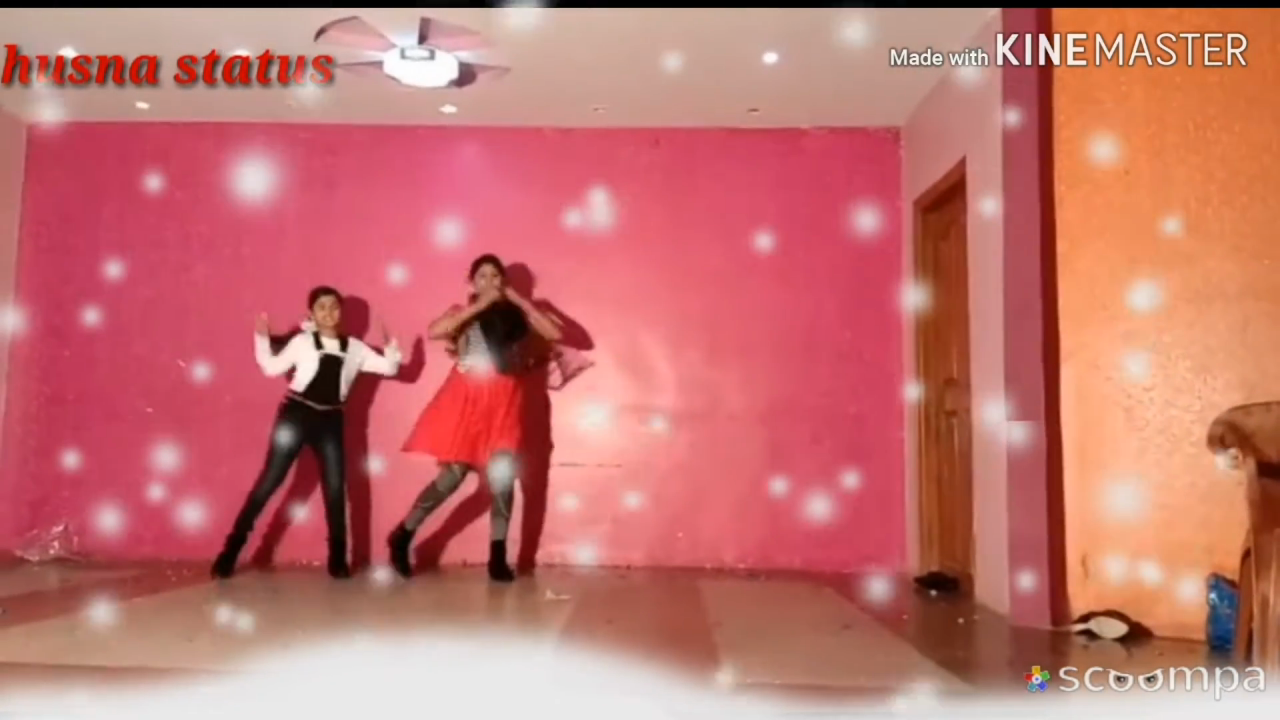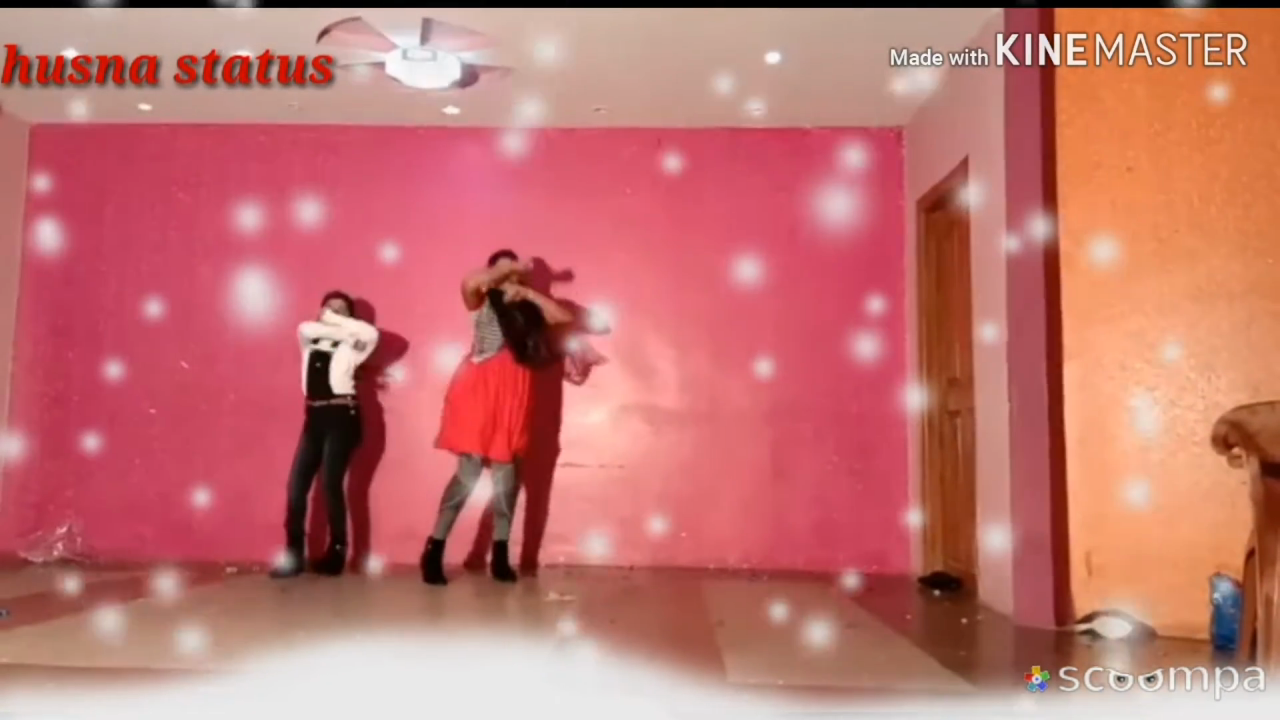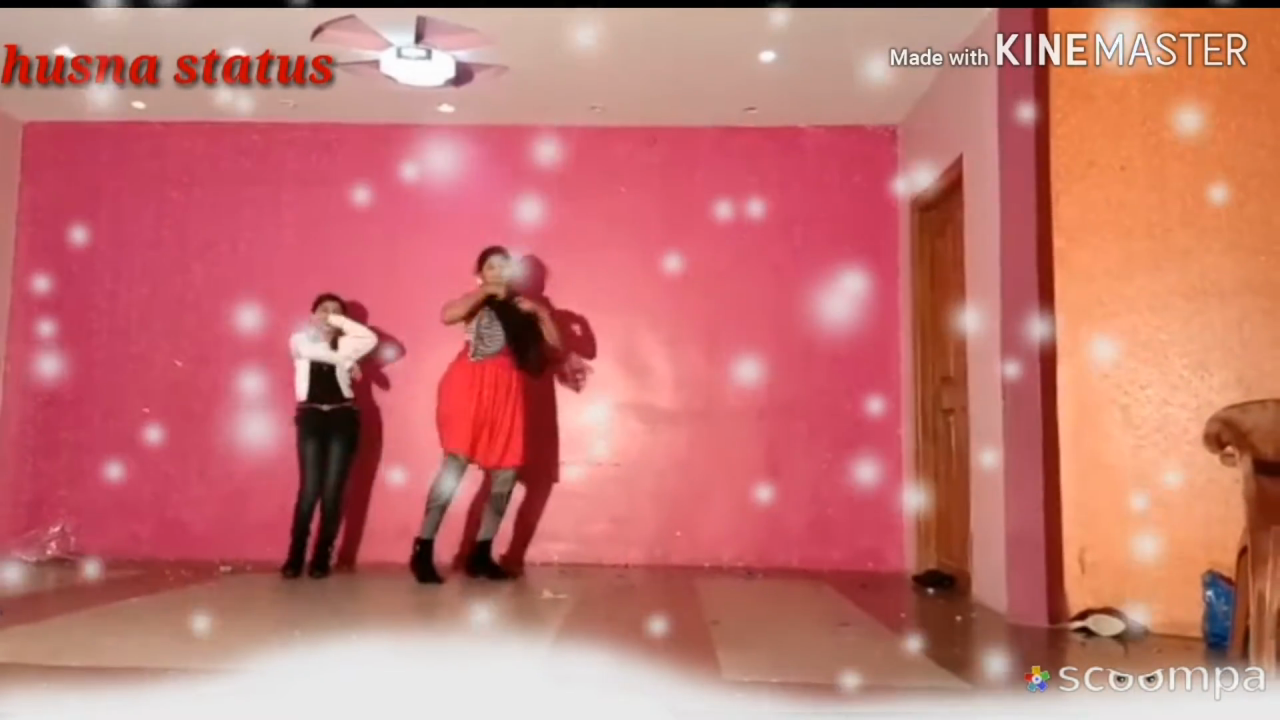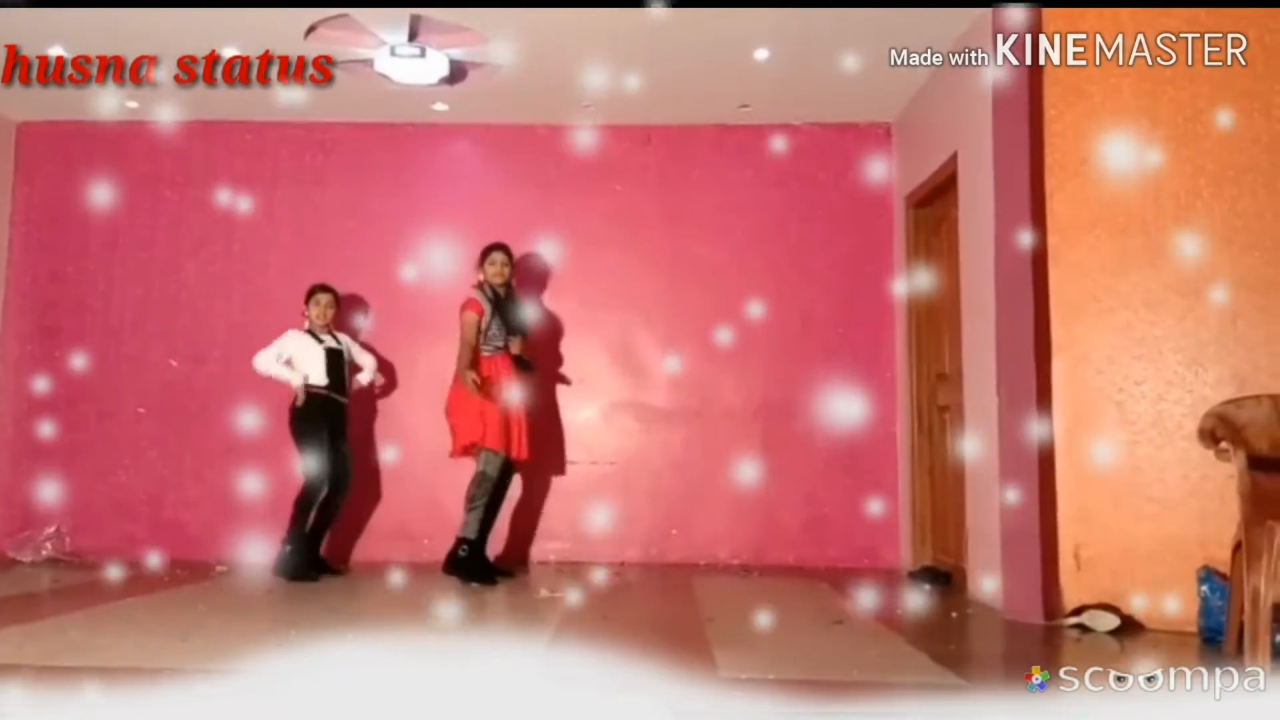
dt=0.7s
person 1, frame 1
left shoulder: (515, 314)
right shoulder: (464, 312)
left elbow: (555, 333)
right elbow: (434, 331)
left wrist: (522, 304)
right wrist: (478, 305)
left hip: (502, 401)
right hip: (465, 398)
left knee: (503, 474)
right knee: (451, 474)
left ankle: (497, 555)
right ankle: (403, 535)
person 1, frame 2
left shoulder: (529, 308)
right shoulder: (481, 303)
left elbow: (565, 316)
right elbow: (468, 283)
left wrist: (527, 292)
right wrist: (510, 265)
left hip: (514, 395)
right hip: (480, 390)
left knee: (506, 472)
right knee: (470, 470)
left ankle: (500, 556)
right ankle: (433, 550)
person 1, frame 3
left shoulder: (522, 307)
right shoulder: (475, 302)
left elbow: (555, 343)
right elbow: (447, 315)
left wrist: (541, 312)
right wrist: (485, 291)
left hip: (505, 393)
right hip: (471, 388)
left knee: (506, 471)
right knee: (454, 469)
left ankle: (480, 552)
right ankle: (422, 551)
person 1, frame 4
left shoulder: (512, 305)
right shoulder: (476, 302)
right elbow: (466, 343)
left wrist: (521, 349)
right wrist: (464, 372)
left hip: (507, 391)
right hip: (481, 388)
left knee: (505, 468)
right knee: (490, 462)
left ankle: (476, 552)
right ankle: (461, 553)
person 2, frame 1
left shoulder: (354, 348)
right shoulder: (301, 342)
left elbow: (389, 368)
right elbow: (271, 368)
left wrist: (391, 348)
right wrist: (261, 337)
left hip: (330, 420)
right hip: (295, 414)
left knee: (335, 487)
right knee: (269, 481)
left ankle: (337, 555)
right ankle: (234, 544)
person 2, frame 2
left shoulder: (353, 345)
right shoulder: (309, 338)
left elbow: (371, 334)
right elbow: (305, 327)
left wrist: (337, 319)
right wrist: (341, 334)
left hip: (342, 416)
right hip: (314, 417)
left knee: (330, 482)
right knee: (296, 485)
left ankle: (336, 551)
right ankle: (293, 556)
person 2, frame 3
left shoulder: (345, 345)
right shoulder: (301, 339)
left elbow: (371, 338)
right elbow: (304, 348)
left wrist: (338, 321)
right wrist: (343, 360)
left hip: (343, 419)
right hip: (311, 418)
left knee: (333, 489)
right knee: (310, 487)
left ankle: (321, 556)
right ankle: (295, 555)
person 2, frame 4
left shoulder: (342, 340)
right shoulder: (296, 338)
left elbow: (368, 359)
right elbow: (261, 361)
left wrist: (366, 376)
right wrist: (293, 377)
left hip: (336, 413)
right hip: (310, 409)
left knee: (341, 483)
right knee: (317, 478)
left ankle: (310, 553)
right ankle: (291, 556)
